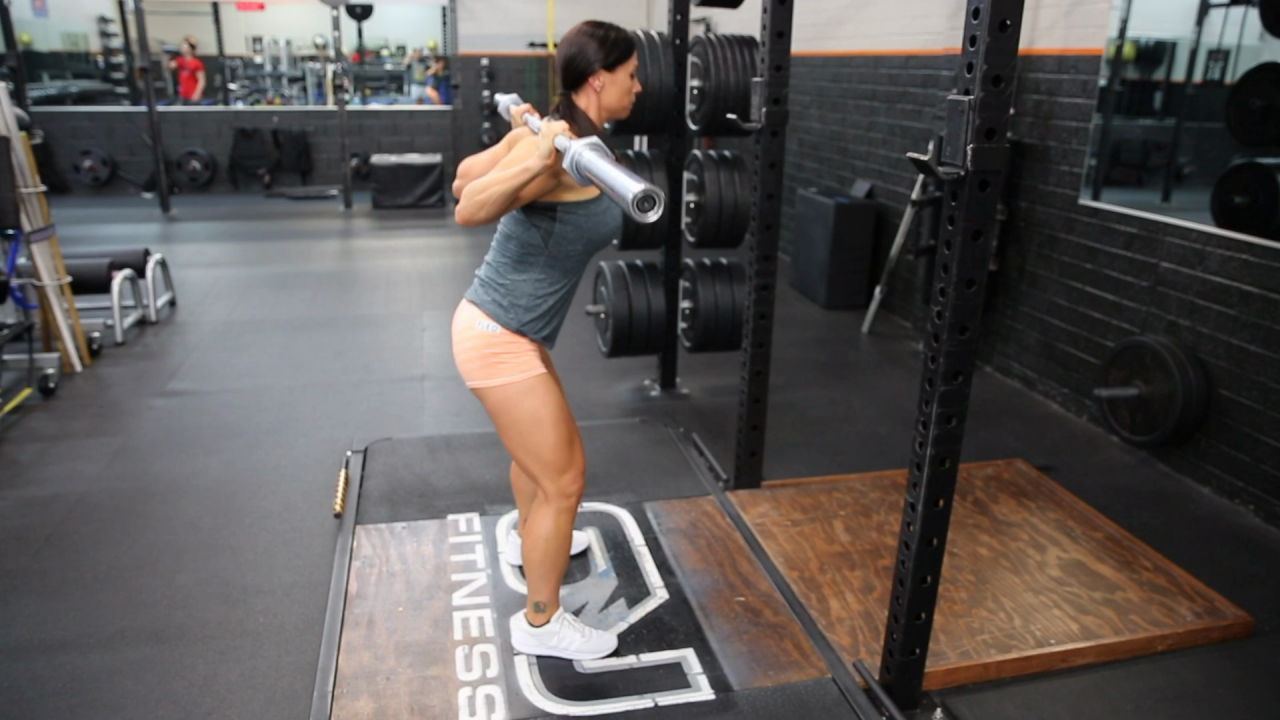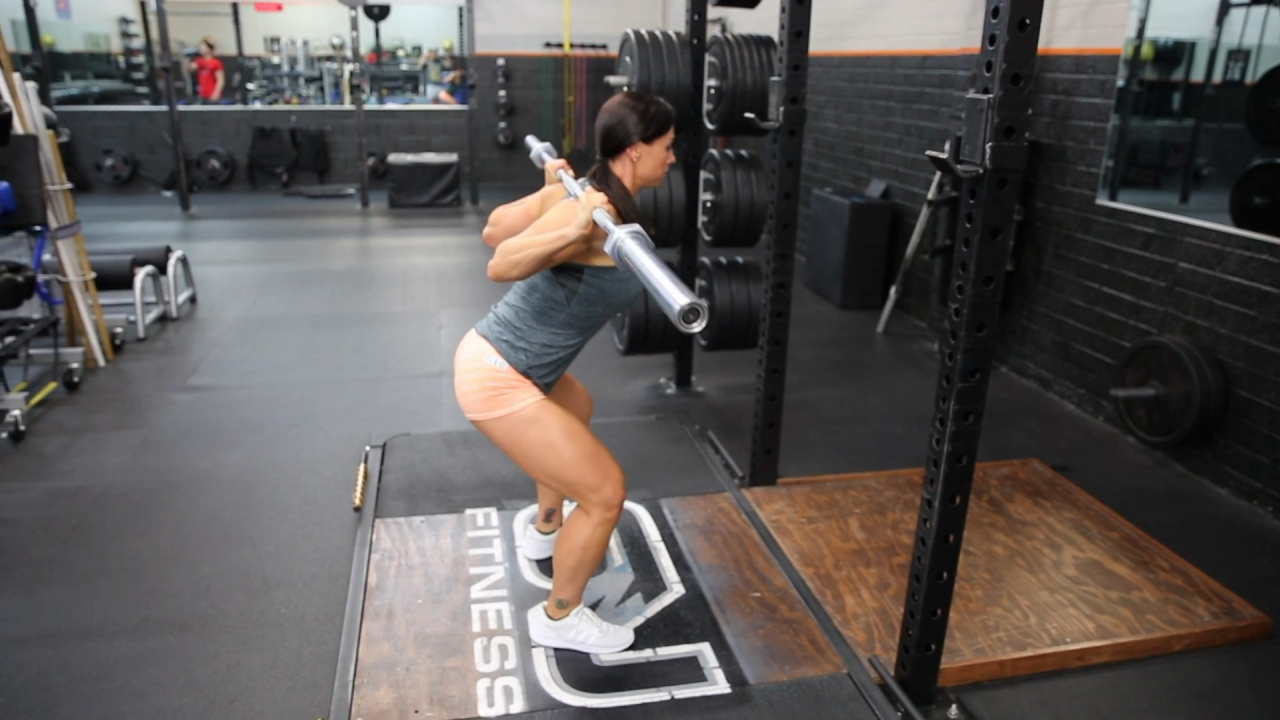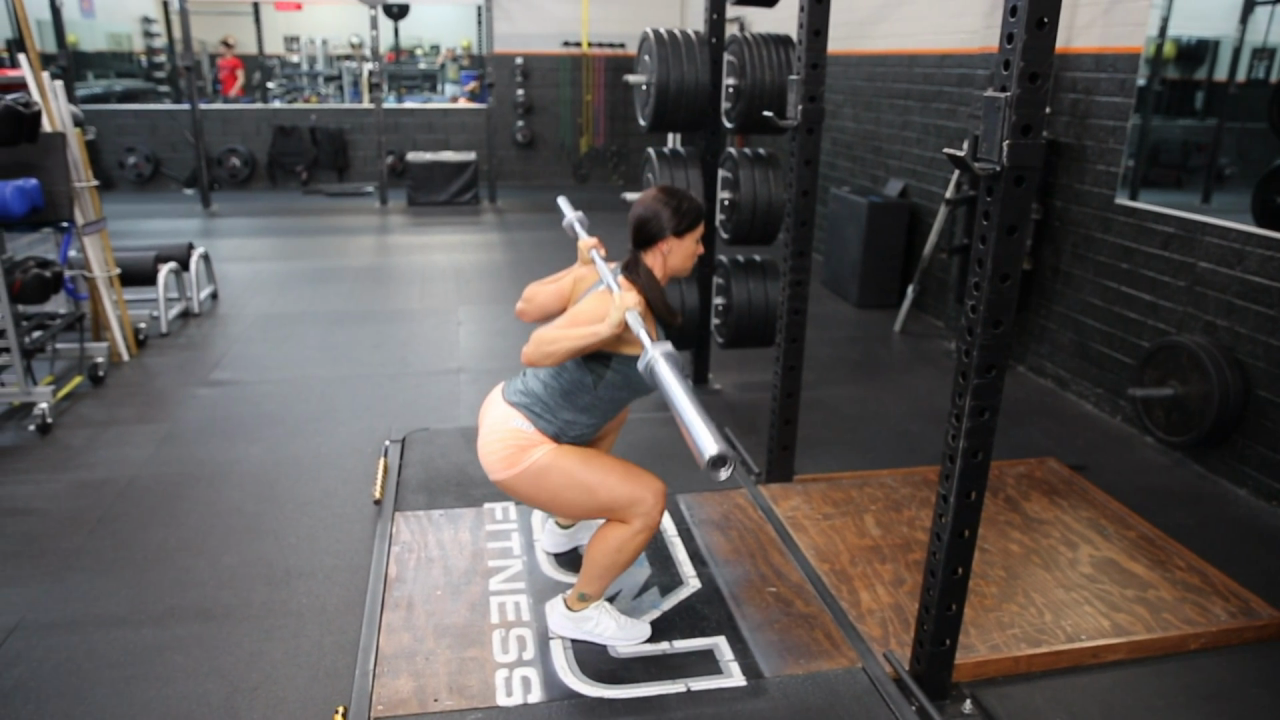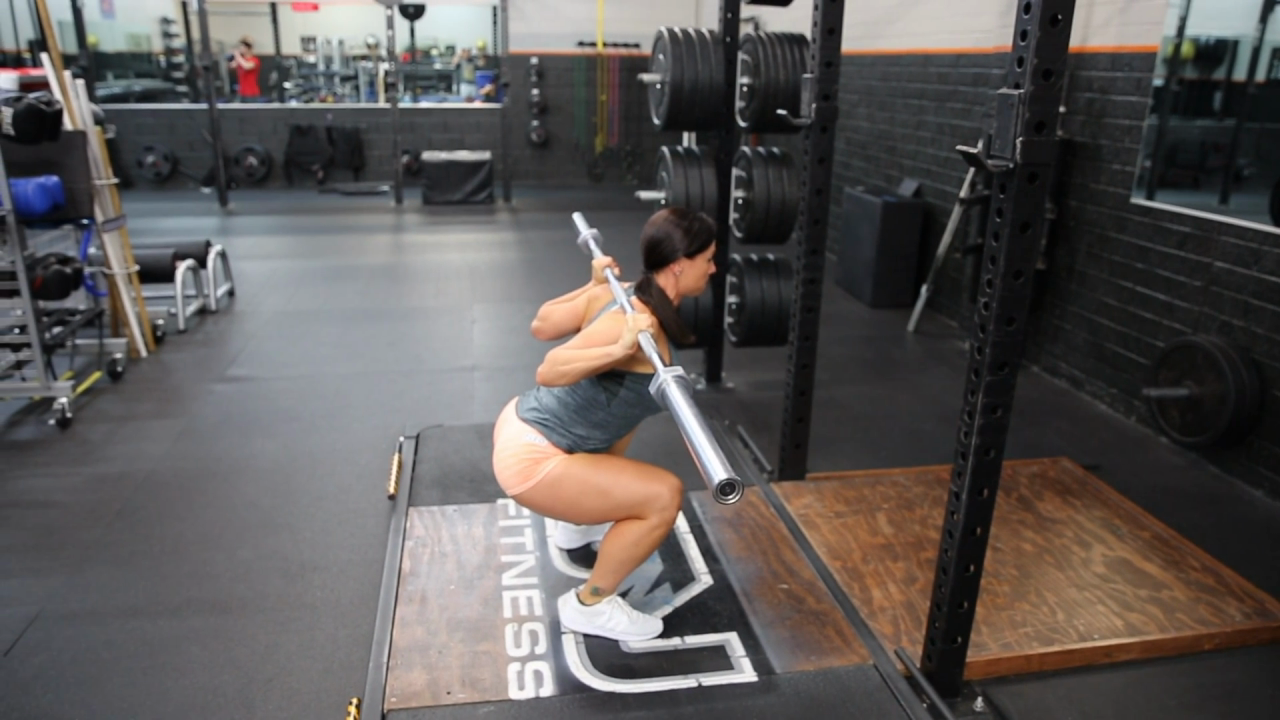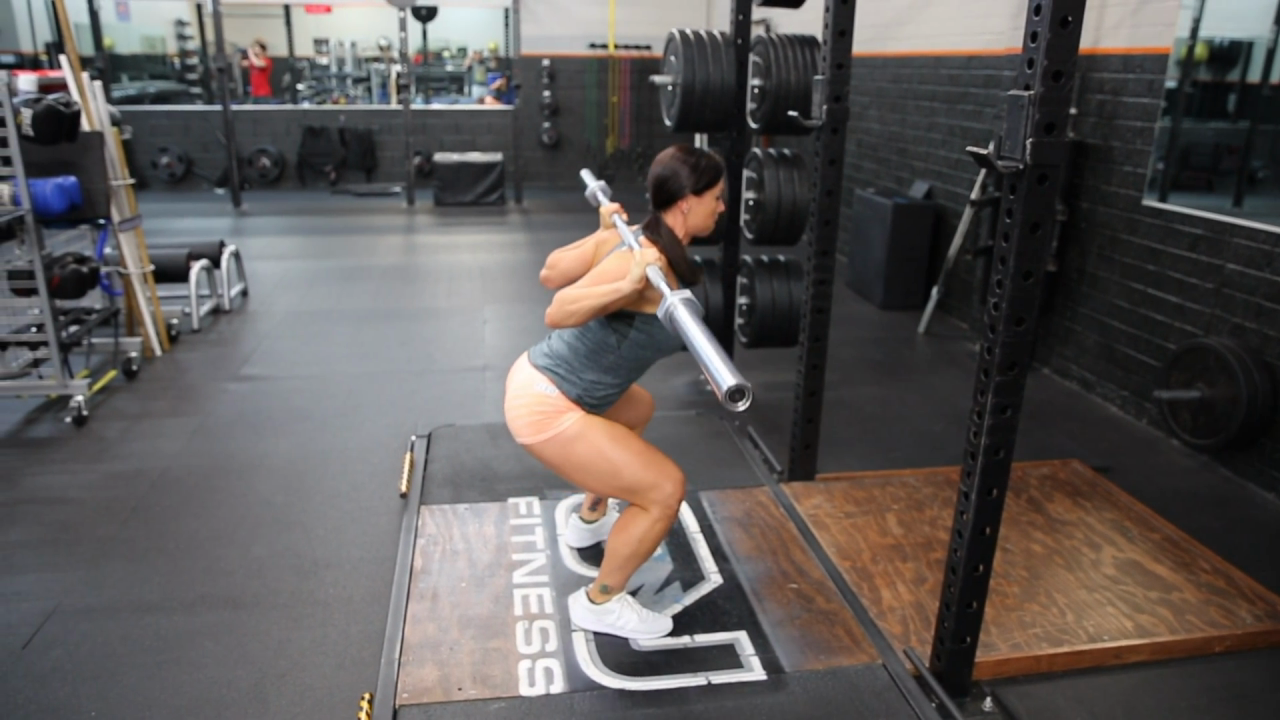
dt=1s
person 1, frame 1
left shoulder: (546, 133)
right shoulder: (565, 153)
left elbow: (462, 180)
right elbow: (469, 211)
left wrist: (520, 137)
right wrist: (535, 163)
left hip: (498, 324)
right hip: (502, 339)
left knee: (540, 444)
right knee: (563, 482)
left ankle: (527, 537)
right ankle: (541, 622)
person 1, frame 2
left shoulder: (576, 193)
right shoulder: (596, 215)
left elbow: (494, 231)
right elbow: (501, 265)
left wrist: (552, 189)
right wrist: (573, 231)
left hip: (498, 356)
right hip: (498, 379)
left knee: (578, 411)
right knee: (604, 492)
left ankle: (546, 529)
right ankle: (558, 618)
person 1, frame 3
left shoulder: (604, 275)
right shoulder: (619, 301)
left elbow: (526, 306)
right elbow: (534, 352)
left wrist: (580, 265)
right wrist: (606, 329)
left hip: (511, 411)
right hip: (516, 444)
left knee: (611, 414)
right knee: (646, 500)
left ankle: (566, 524)
right ankle: (578, 610)
person 1, frame 4
left shoulder: (616, 294)
right shoulder: (636, 322)
left elbow: (541, 324)
right elbow: (549, 370)
left wrist: (594, 283)
right wrist: (621, 350)
left hip: (524, 426)
right hip: (532, 459)
left knee: (623, 412)
right knee: (664, 496)
left ankle: (579, 521)
right ankle: (590, 604)
person 1, frame 5
left shoulder: (628, 239)
right shoulder: (647, 262)
left elbow: (550, 272)
right elbow: (557, 313)
left wrist: (603, 230)
right wrist: (628, 286)
left hip: (542, 381)
right hip: (545, 408)
left knee: (638, 410)
right knee: (665, 488)
left ankle: (591, 518)
right ankle: (600, 603)
